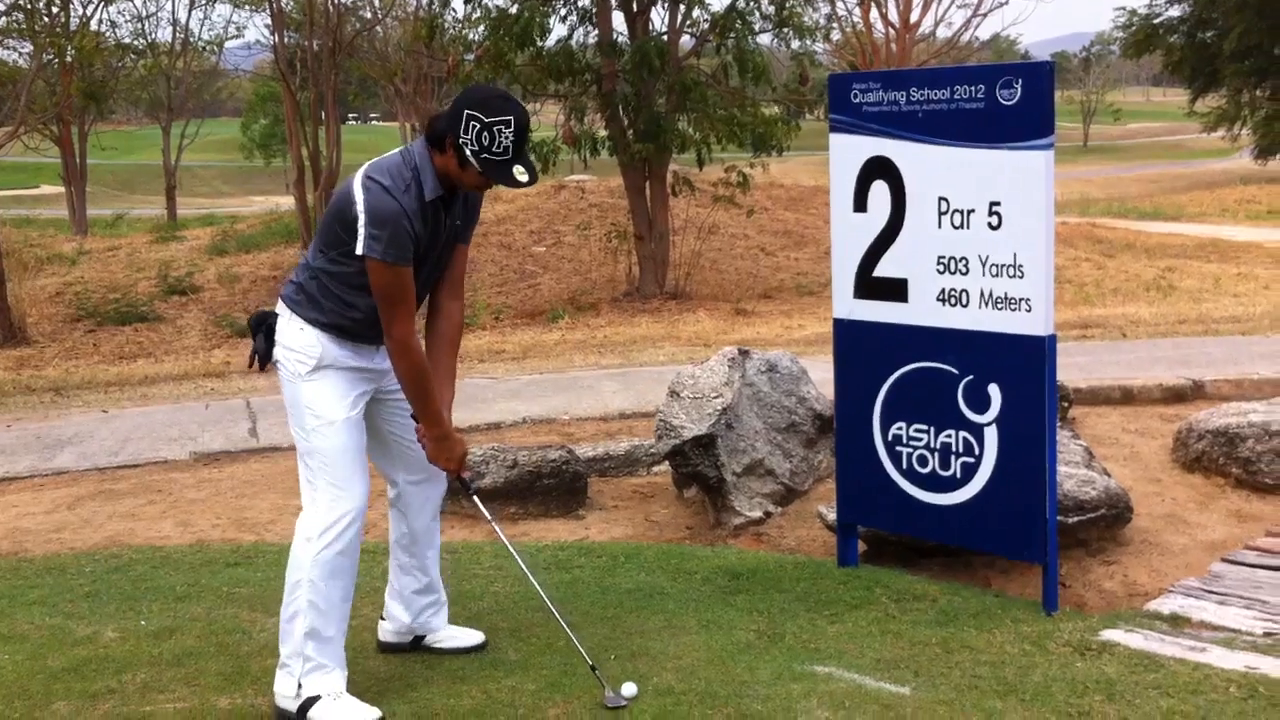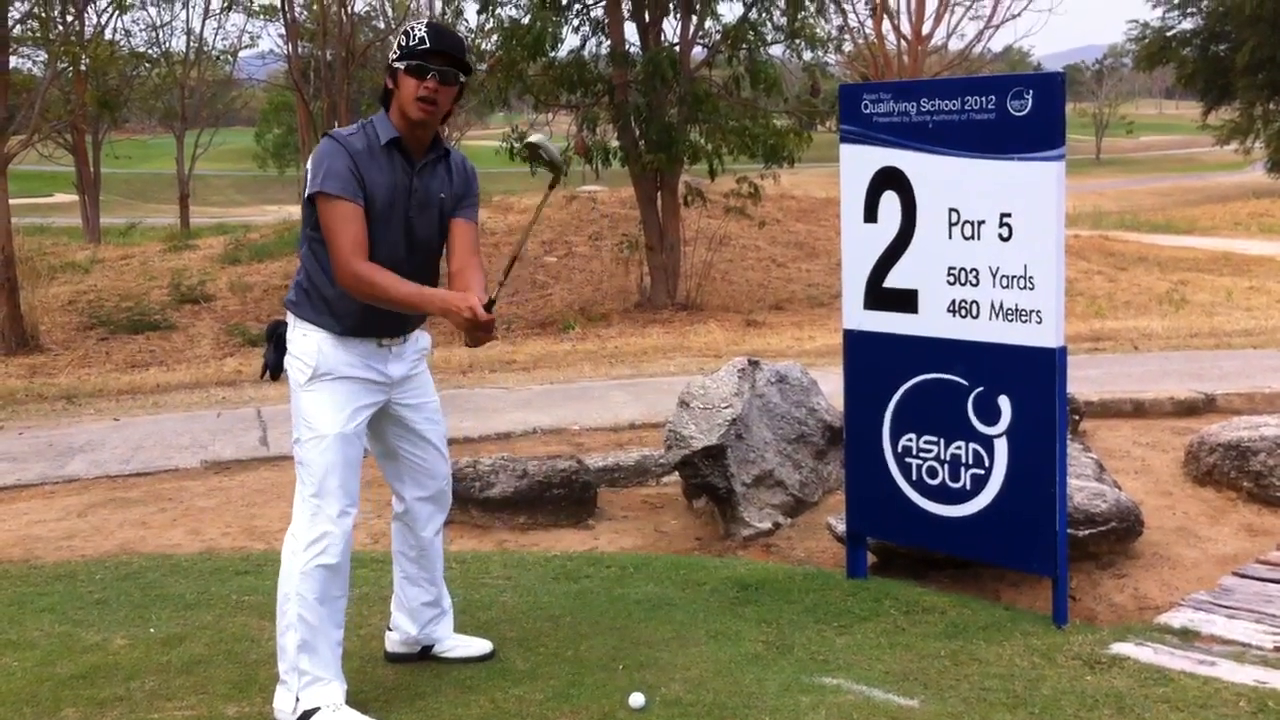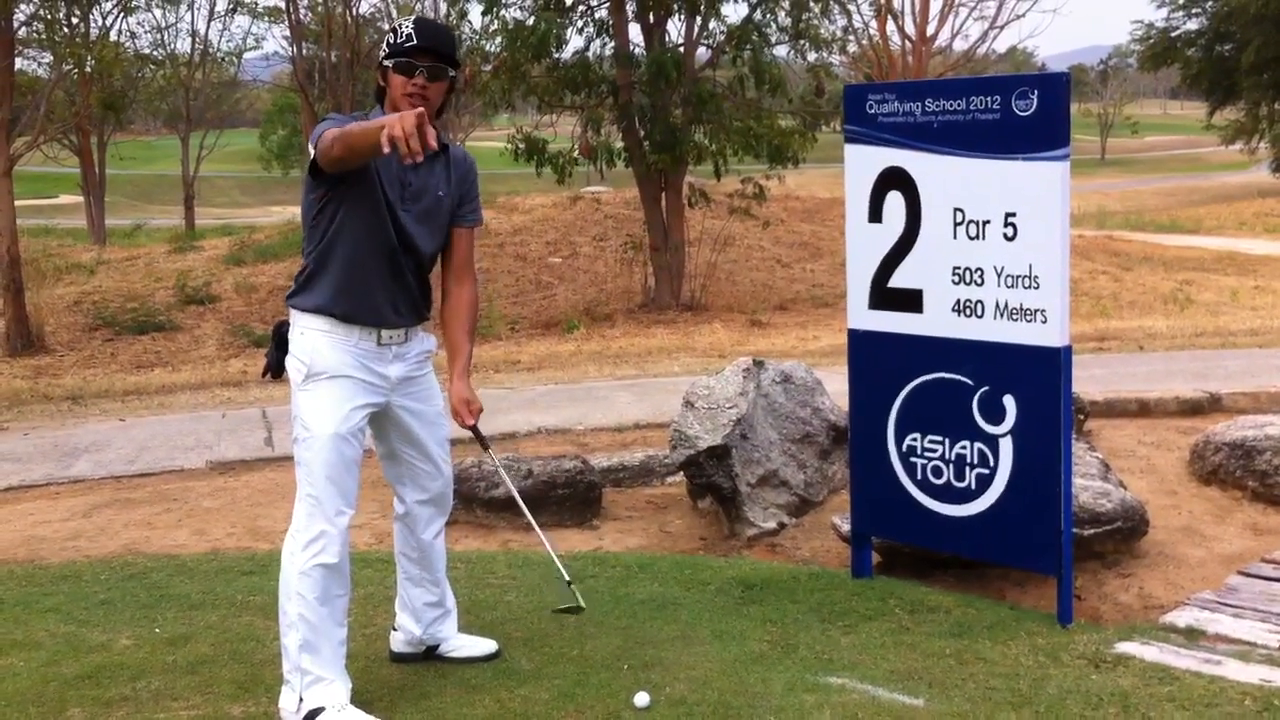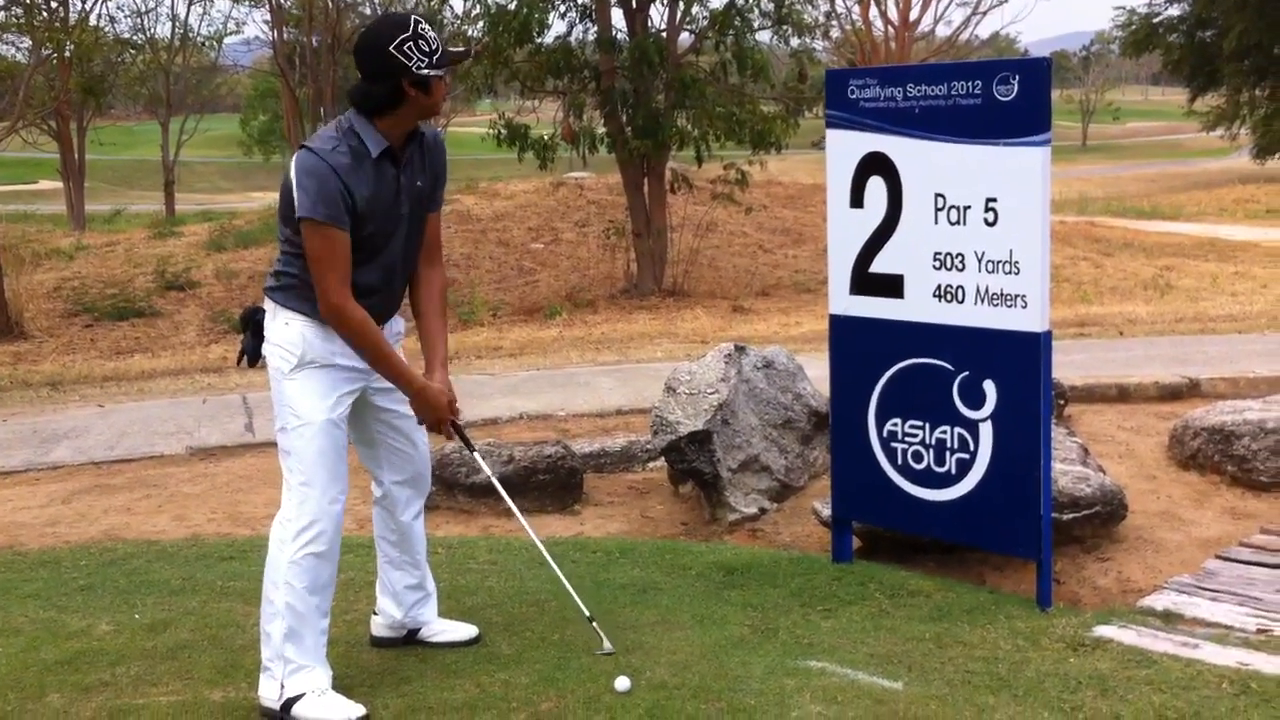
dt=1s
person 1, frame 1
left shoulder: (463, 191)
right shoulder: (384, 197)
left elbow: (448, 303)
right elbow: (401, 331)
left wrist: (442, 415)
right wrist: (438, 428)
left hip: (378, 347)
right hip: (320, 347)
left knee: (422, 476)
right knee: (338, 504)
left ankle: (412, 619)
person 1, frame 2
left shoulder: (458, 172)
right shoulder: (342, 152)
left elbow: (467, 263)
right elbow: (352, 270)
left wrist: (472, 307)
right wrist: (441, 302)
left hip: (404, 350)
right hip: (331, 352)
left knee: (428, 490)
right knee: (326, 517)
left ankle: (418, 630)
person 1, frame 3
left shoulder: (458, 168)
right shoulder: (341, 137)
left elbow: (459, 278)
right elbow: (341, 148)
left wrist: (460, 375)
right wrist: (387, 127)
left hip: (410, 346)
right hip: (333, 347)
left knee: (428, 492)
right knee: (324, 516)
left ankle: (424, 628)
person 1, frame 4
left shoulder: (427, 150)
right shoulder: (324, 164)
left elbow: (427, 263)
right elbow: (335, 302)
left wrist: (436, 370)
right wrist: (414, 388)
left hip: (378, 331)
right hip: (311, 339)
left knee: (406, 475)
right knee: (315, 505)
left ankle: (404, 613)
